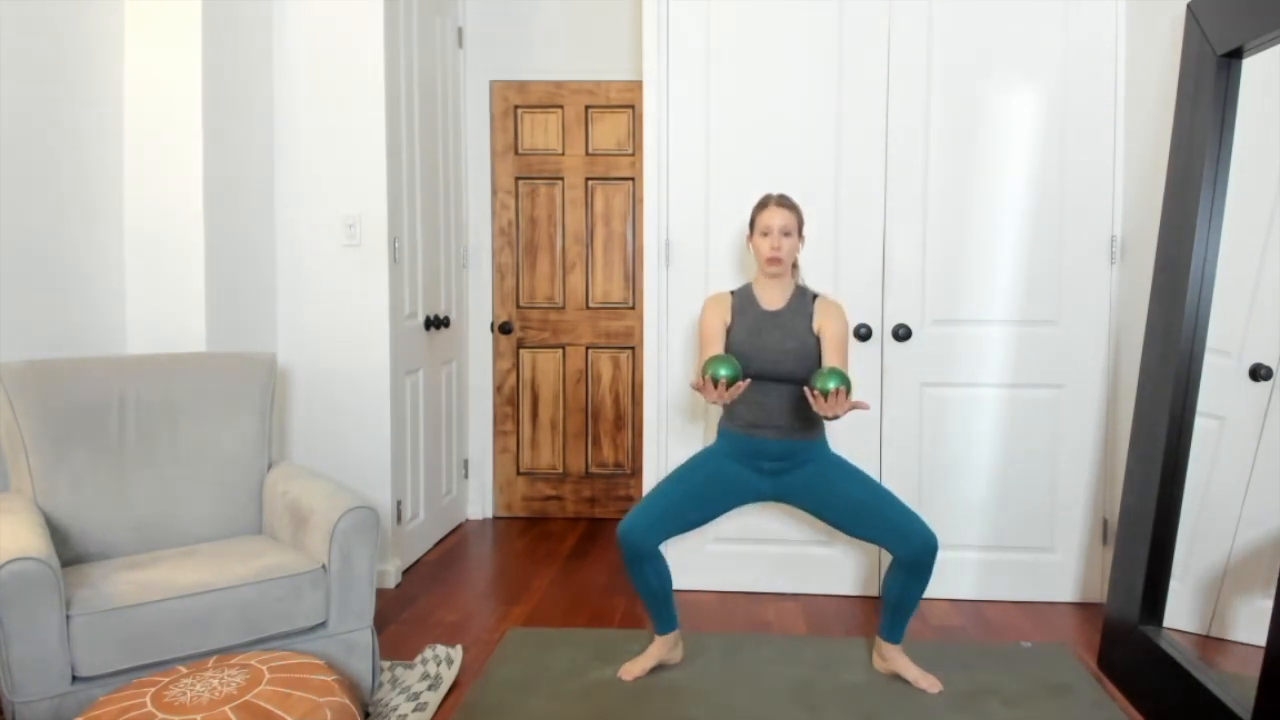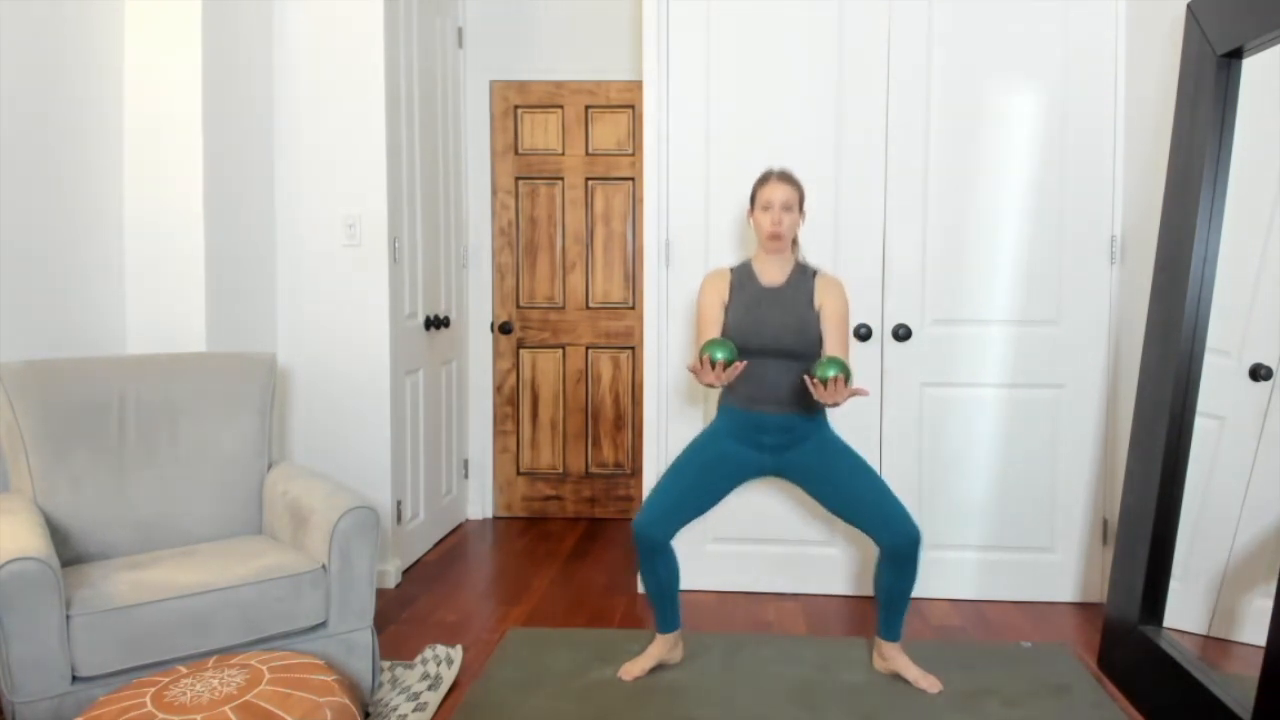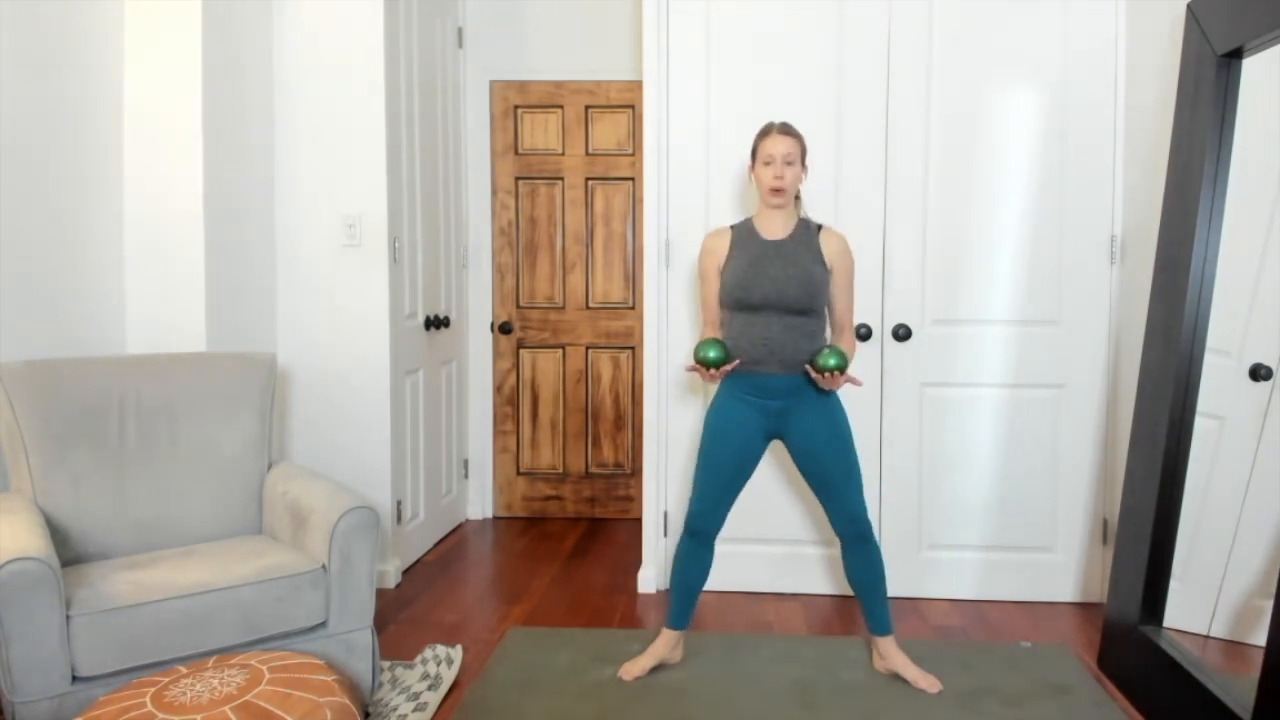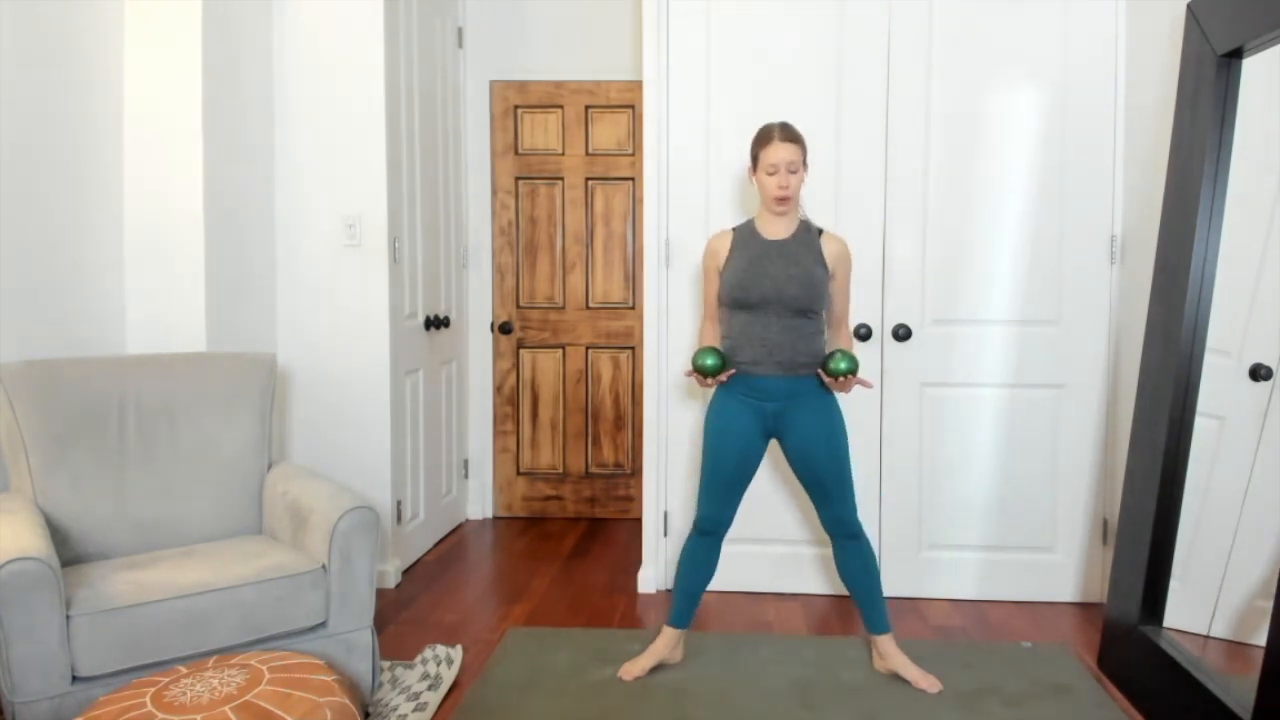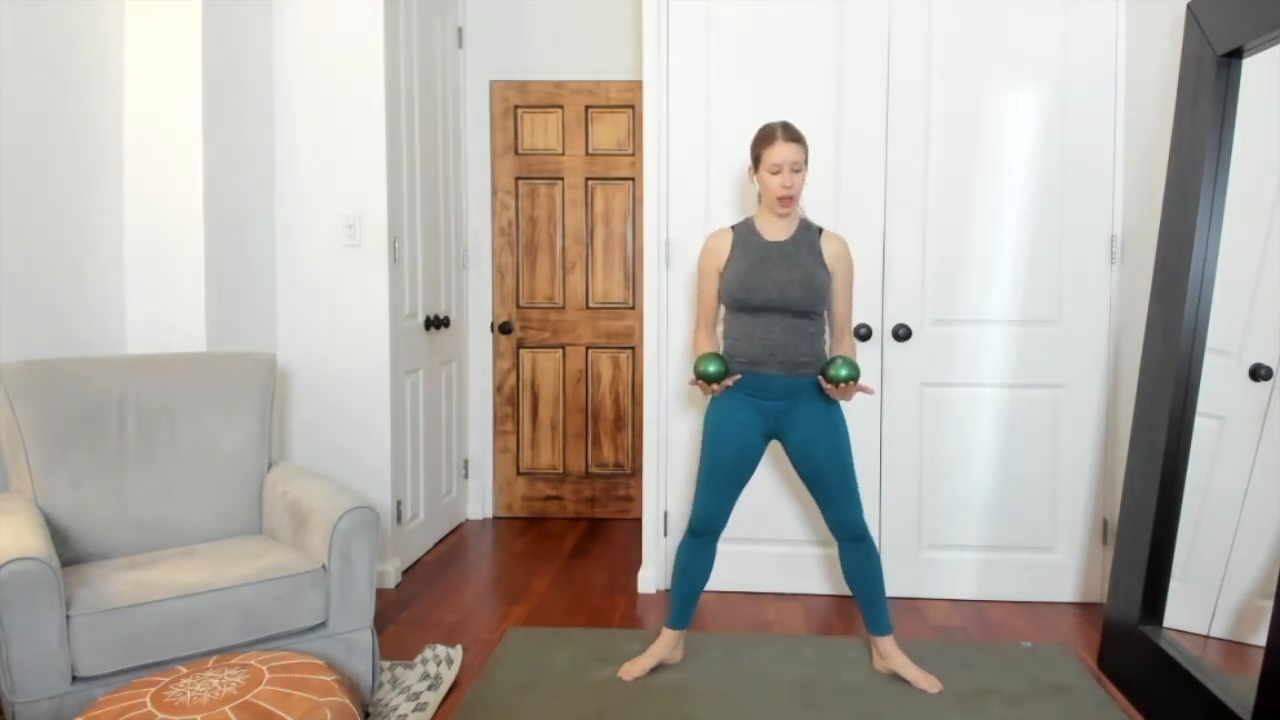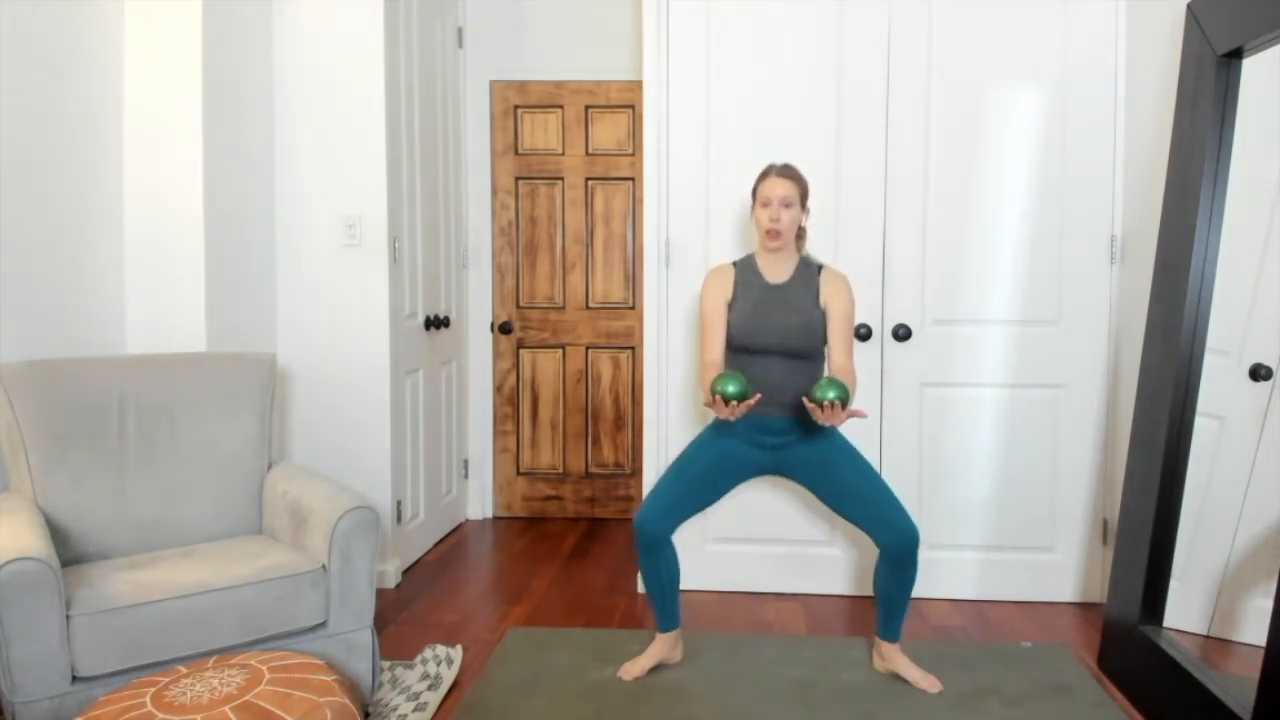
dt=0.4s
person 1, frame 1
left shoulder: (825, 312)
right shoulder: (720, 307)
left elbow: (837, 389)
right elbow: (711, 377)
left wrist: (835, 407)
right wrist: (715, 393)
left hip: (807, 458)
right hip: (734, 455)
left knee: (919, 544)
right knee: (634, 536)
left ankle: (889, 649)
right ankle: (667, 641)
person 1, frame 2
left shoulder: (824, 287)
right shoulder: (719, 284)
left elbow: (837, 368)
right elbow: (708, 359)
left wrist: (835, 391)
right wrist: (711, 376)
left hip: (806, 433)
right hip: (735, 431)
left knee: (901, 535)
right knee: (648, 528)
left ankle: (888, 649)
right ankle: (666, 641)
person 1, frame 3
left shoulder: (830, 244)
right shoulder: (720, 243)
left elbow: (844, 328)
right elbow: (712, 326)
left wrist: (839, 368)
right wrist: (709, 362)
left hip: (810, 398)
right hip: (741, 396)
left knee: (853, 524)
right knee: (701, 521)
left ankle: (887, 648)
right ankle: (669, 641)
person 1, frame 4
left shoulder: (830, 248)
right shoulder: (723, 245)
left elbow: (838, 328)
left wrist: (842, 370)
left hip: (808, 399)
right hip: (738, 398)
left knee: (844, 524)
right knee: (710, 523)
left ankle: (885, 648)
right ankle: (670, 640)
person 1, frame 5
left shoulder: (830, 246)
right shoulder: (723, 244)
left elbow: (841, 332)
right elbow: (705, 326)
left wrist: (845, 377)
left hip: (809, 400)
right hip: (740, 399)
left knee: (850, 526)
right knee: (705, 522)
left ankle: (886, 647)
right ankle: (670, 640)
person 1, frame 6
left shoulder: (831, 284)
right shoulder: (723, 280)
left elbow: (842, 364)
right elbow: (712, 360)
left wrist: (836, 404)
right wrist: (718, 399)
left hip: (809, 435)
right hip: (737, 433)
left knee: (901, 536)
right knee: (649, 524)
left ankle: (888, 649)
right ankle: (667, 640)
